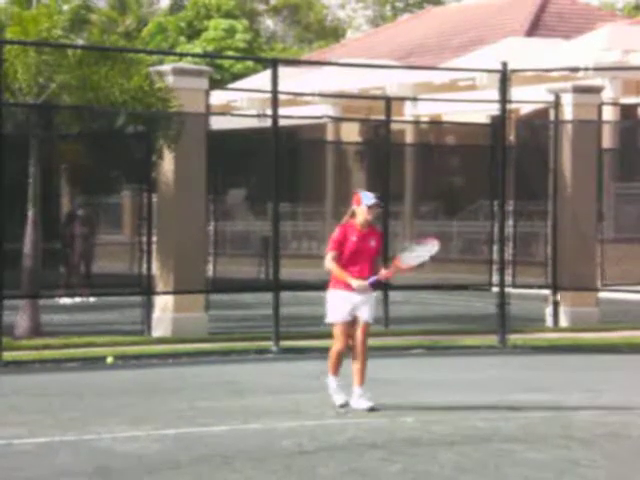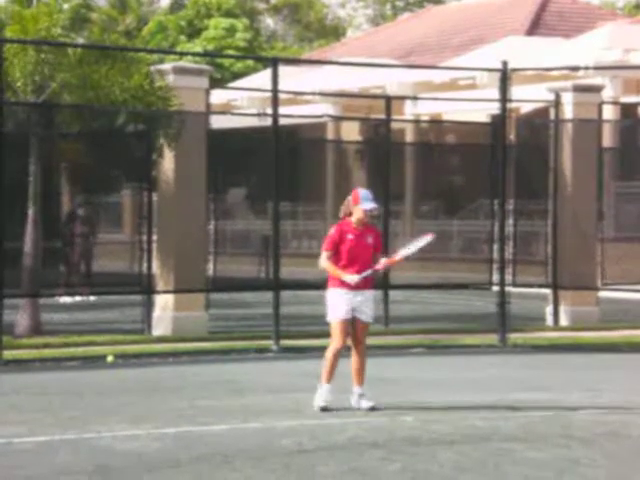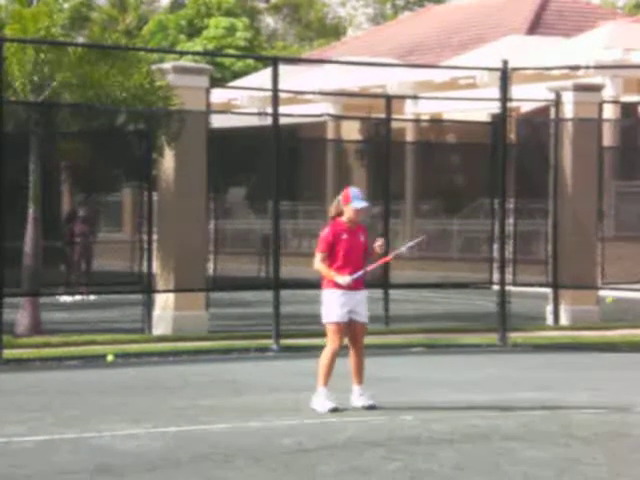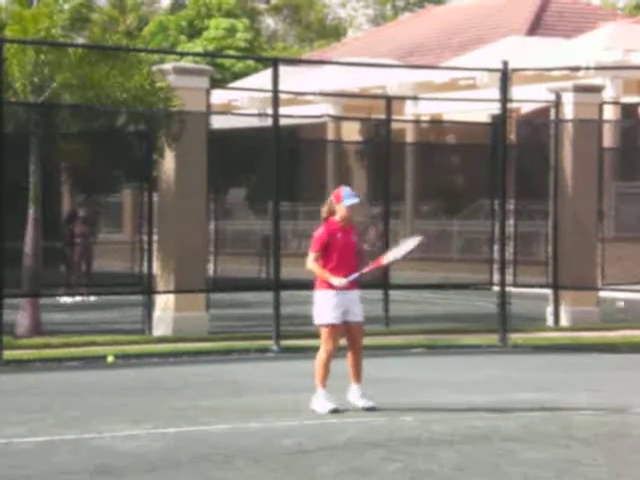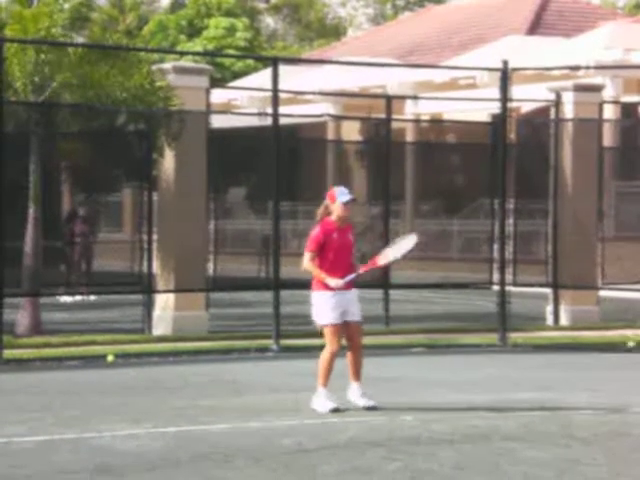
dt=0.2s
person 1, frame 1
left shoulder: (376, 234)
right shoulder: (342, 231)
right elbow: (329, 262)
left wrist: (381, 272)
right wrist: (351, 280)
left hip: (365, 294)
right hip: (341, 292)
left knee: (360, 343)
right knee: (341, 343)
left ankle: (358, 394)
right ankle: (333, 379)
person 1, frame 2
left shoulder: (373, 232)
right shoulder: (339, 230)
left elbow: (375, 259)
right elbow: (323, 261)
left wrist: (381, 263)
right wrist: (345, 276)
left hip: (364, 293)
right hip: (340, 291)
left knee: (359, 344)
right knee: (338, 343)
left ankle: (358, 393)
right ankle: (323, 391)
person 1, frame 3
left shoulder: (361, 230)
right shoulder: (331, 230)
right elbow: (318, 263)
left wrist: (375, 250)
right wrist: (337, 277)
left hip: (358, 293)
right hip: (335, 293)
left knee: (357, 344)
right knee: (334, 345)
left ankle: (358, 392)
right ankle: (321, 394)
person 1, frame 4
left shoulder: (351, 229)
right shoulder: (325, 230)
right elbow: (311, 263)
left wrist: (364, 247)
right wrist: (332, 279)
left hip: (351, 293)
right hip: (328, 293)
left knee: (356, 344)
right knee: (329, 347)
left ankle: (355, 391)
right ankle: (320, 396)
person 1, frame 5
left shoulder: (348, 228)
right shoulder: (321, 230)
right elbow: (307, 263)
left wrist: (357, 266)
right wrist: (328, 279)
left hip: (348, 292)
right hip: (326, 294)
left knee: (356, 343)
right knee: (333, 346)
left ankle: (355, 390)
right ankle: (320, 395)
